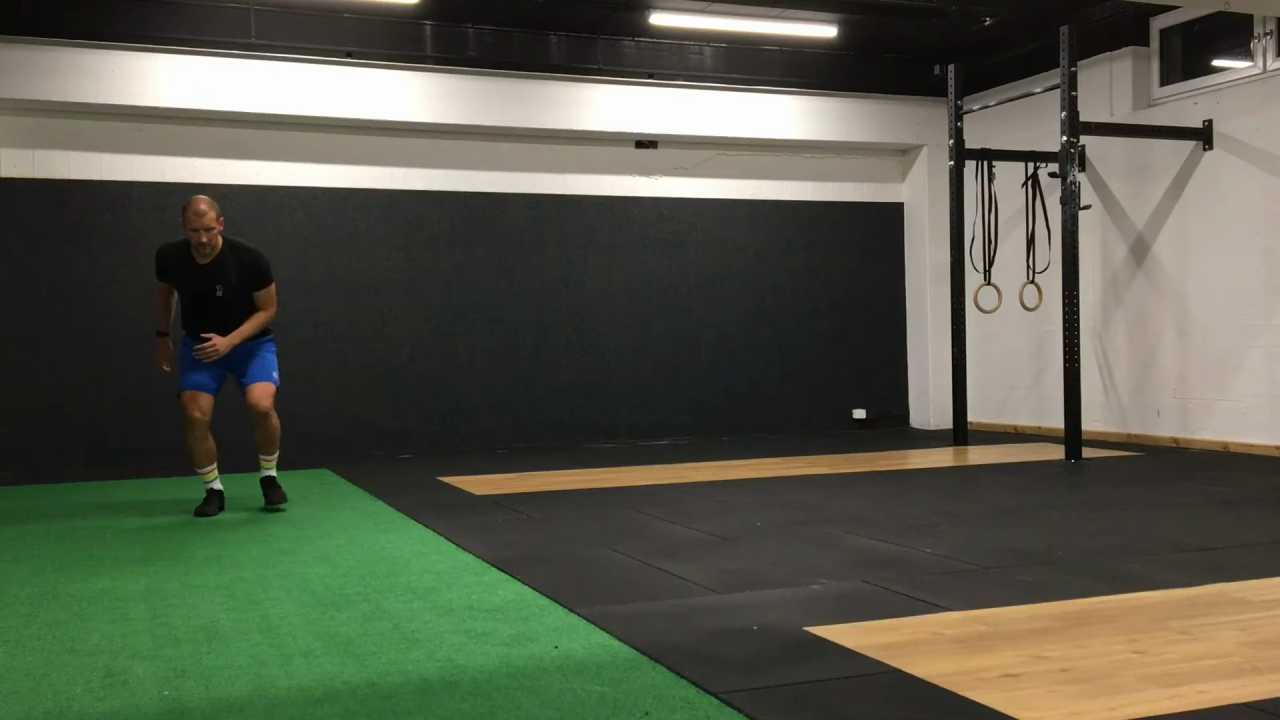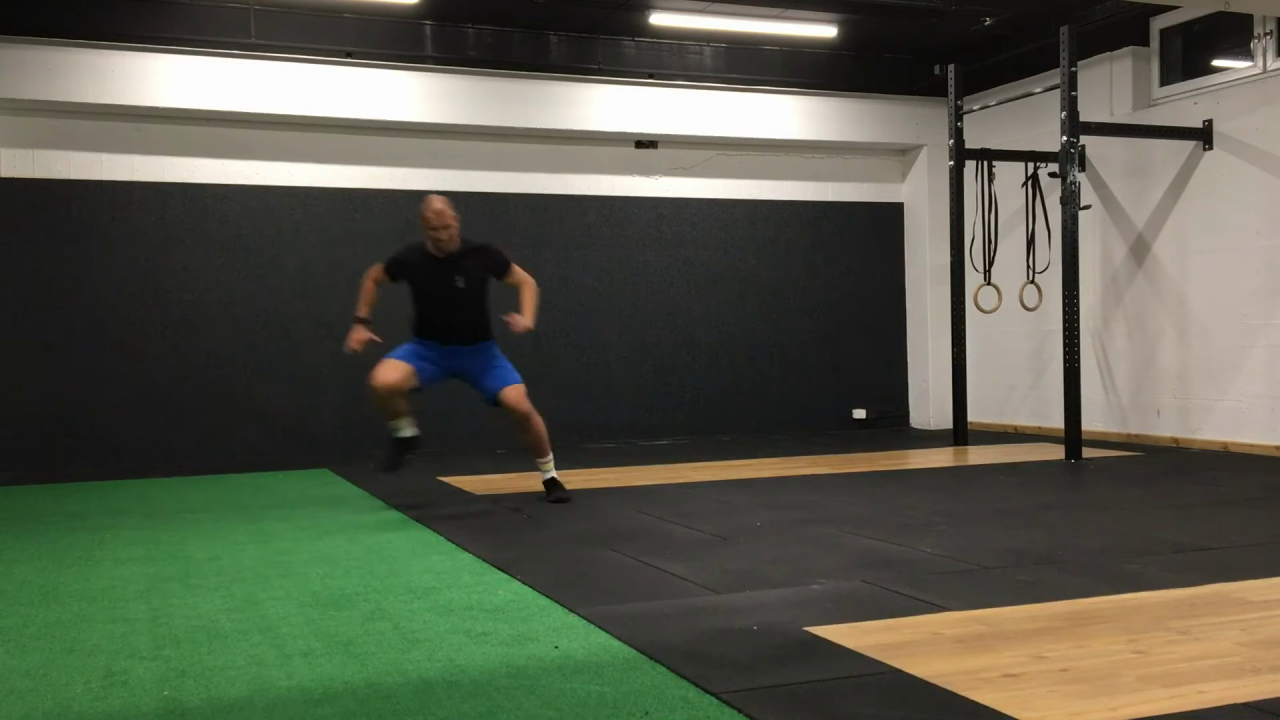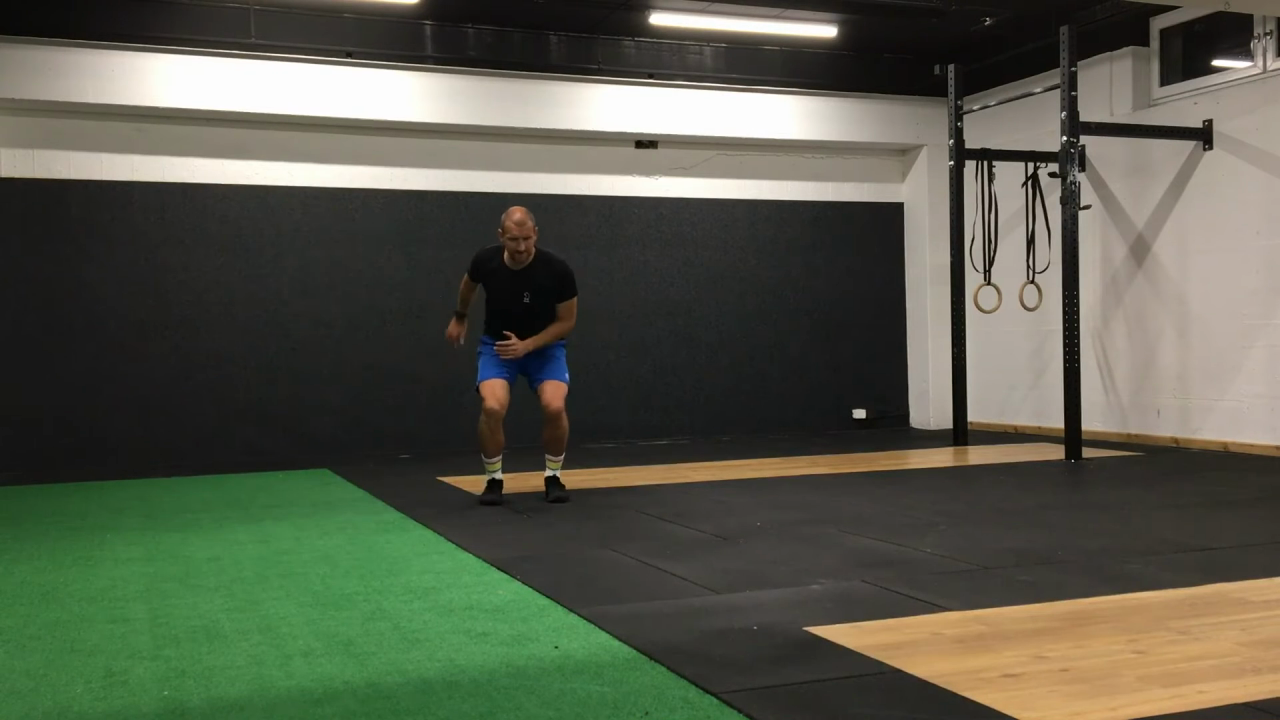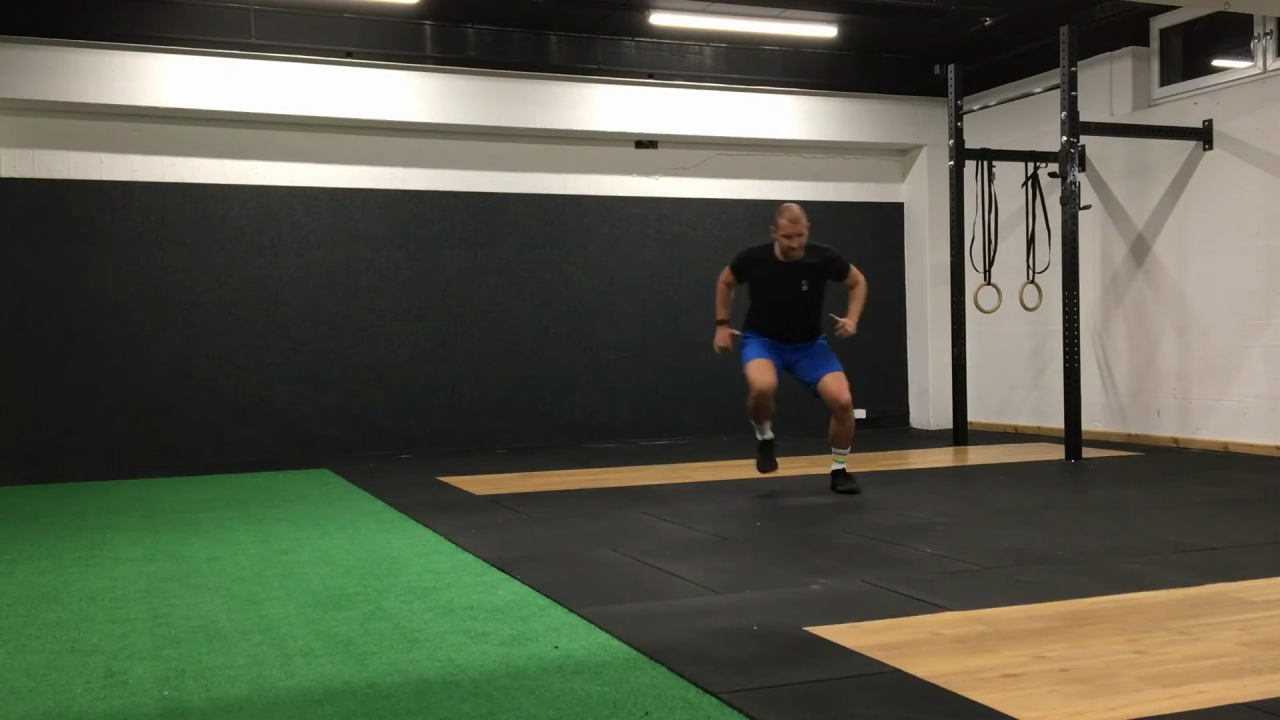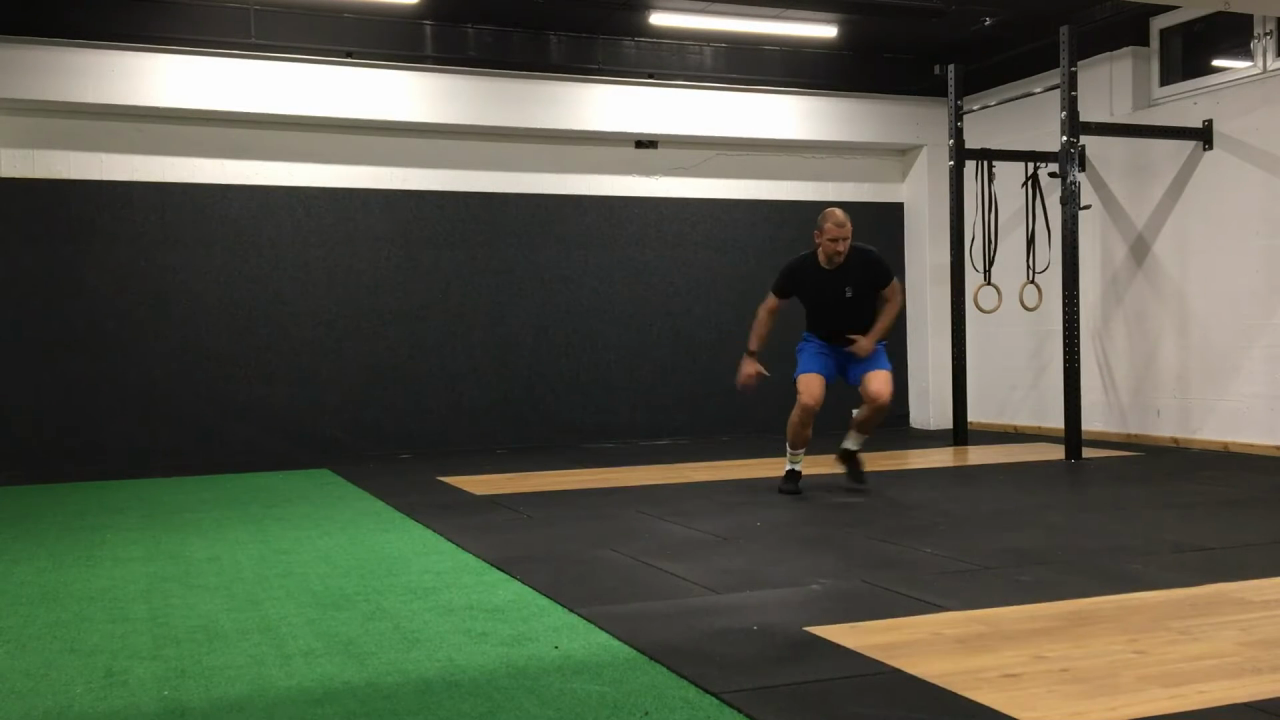
dt=1s
person 1, frame 1
left shoulder: (250, 259)
right shoulder: (169, 257)
left elbow: (268, 309)
right elbow: (165, 292)
left wrist: (230, 341)
right wrist: (163, 336)
left hip: (250, 342)
right hip: (199, 343)
left knee: (261, 405)
right knee: (195, 415)
left ankle: (269, 477)
right ankle: (214, 490)
person 1, frame 2
left shoulder: (481, 254)
right shoulder: (410, 258)
left elbow: (526, 282)
right elbow: (372, 278)
left wrist: (527, 318)
right wrist: (361, 323)
left hip: (478, 348)
right hip: (428, 348)
left knee: (521, 408)
right knee: (382, 383)
left ankle: (550, 477)
right ankle: (404, 434)
person 1, frame 3
left shoulder: (558, 270)
right shoulder: (486, 261)
left elbow: (567, 321)
right elbow: (468, 282)
left wrist: (526, 346)
right wrist: (459, 319)
left hip: (544, 346)
right hip: (497, 345)
left knee: (555, 407)
right knee: (493, 407)
left ankle: (553, 478)
right ankle: (494, 479)
person 1, frame 4
left shoulder: (824, 258)
right shoulder: (753, 258)
left elbow: (858, 282)
right elbow: (725, 281)
left wrist: (852, 318)
right wrist: (722, 324)
left hip: (809, 344)
right hip: (762, 340)
left knee: (841, 400)
right knee: (763, 386)
left ankle: (839, 470)
right ankle: (764, 436)
person 1, frame 5
left shoulder: (865, 260)
right shoulder: (797, 269)
left elbow: (894, 299)
right elbow: (768, 309)
left wrist: (873, 338)
right wrist: (750, 356)
left hip: (864, 346)
right hip: (818, 344)
left knee: (880, 399)
right knee: (808, 403)
left ankle: (850, 449)
right ankle: (792, 469)
